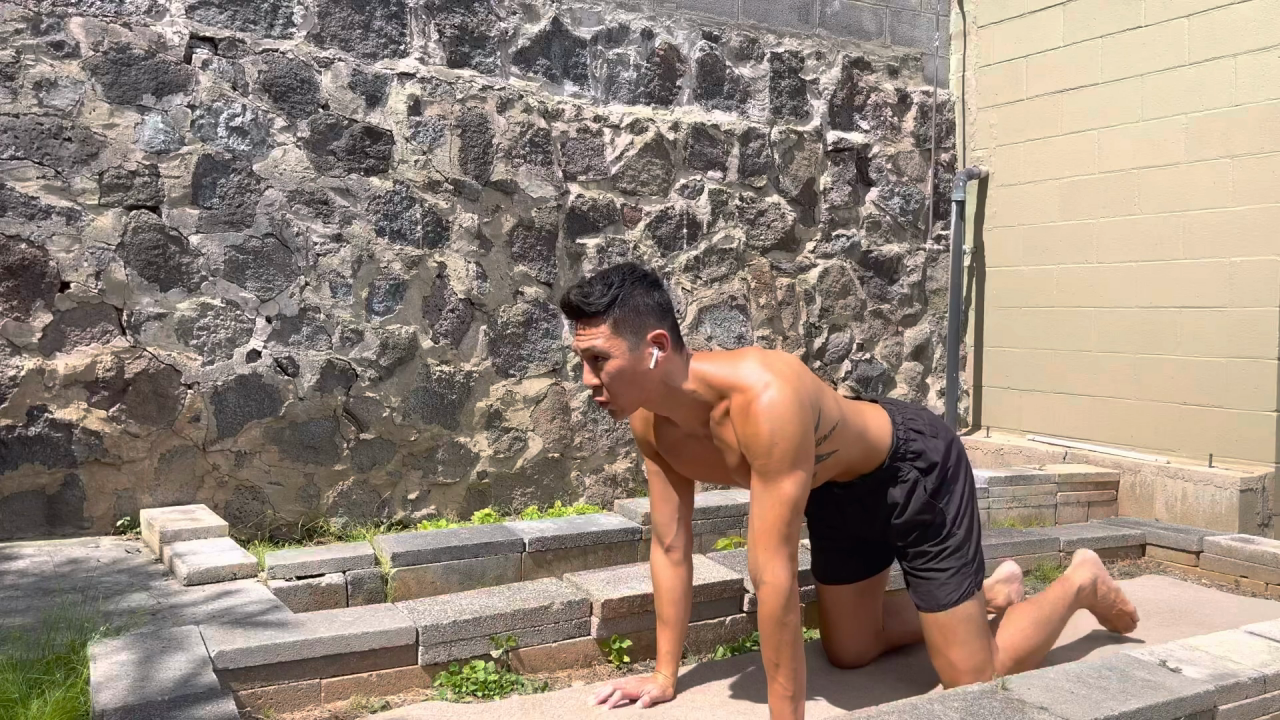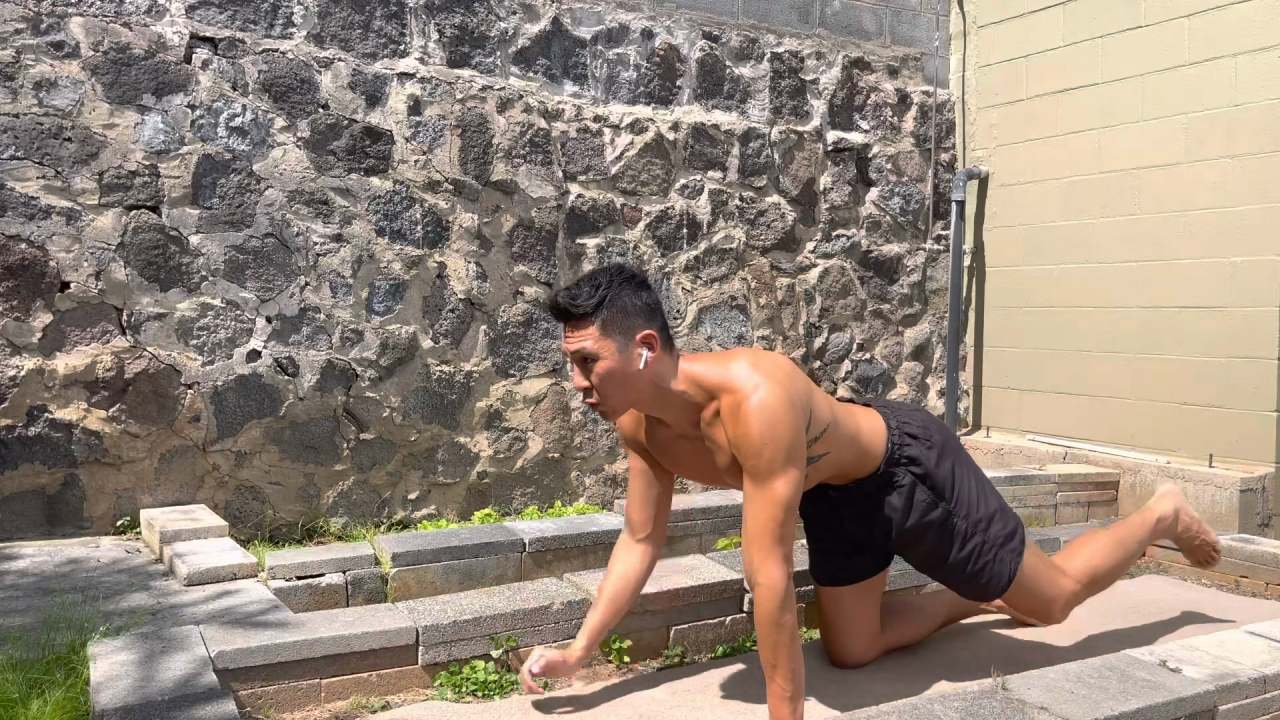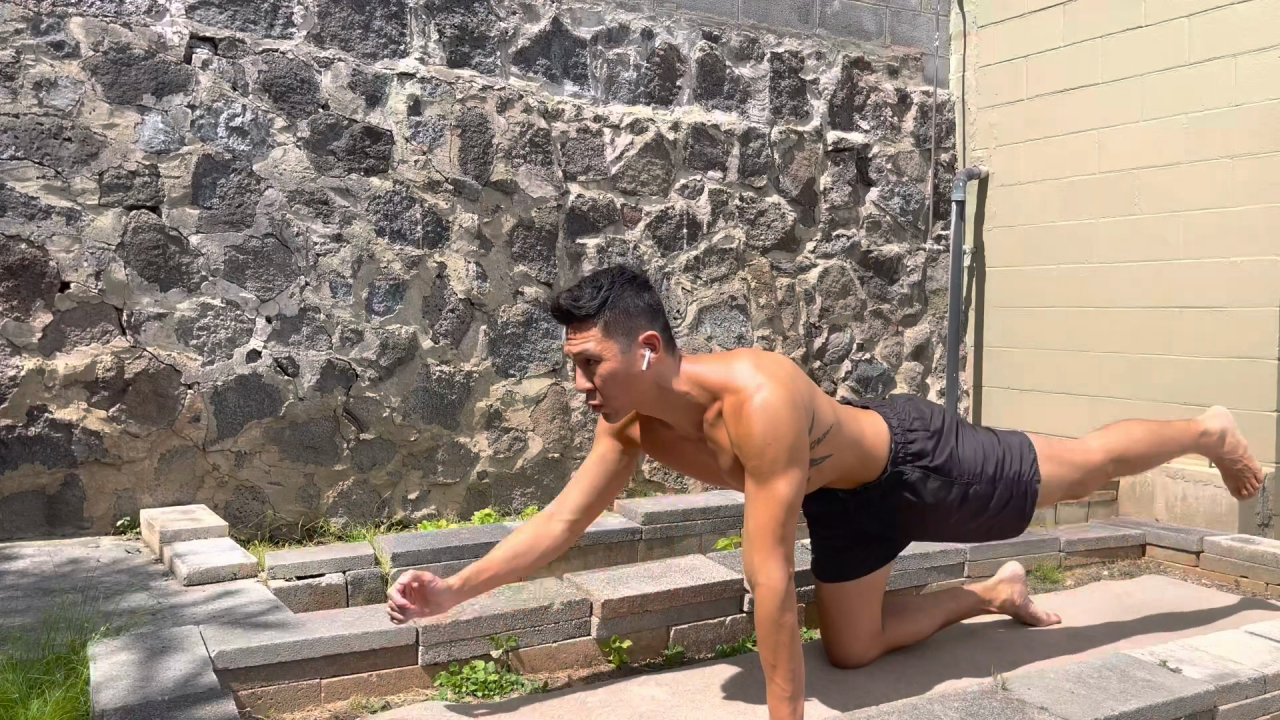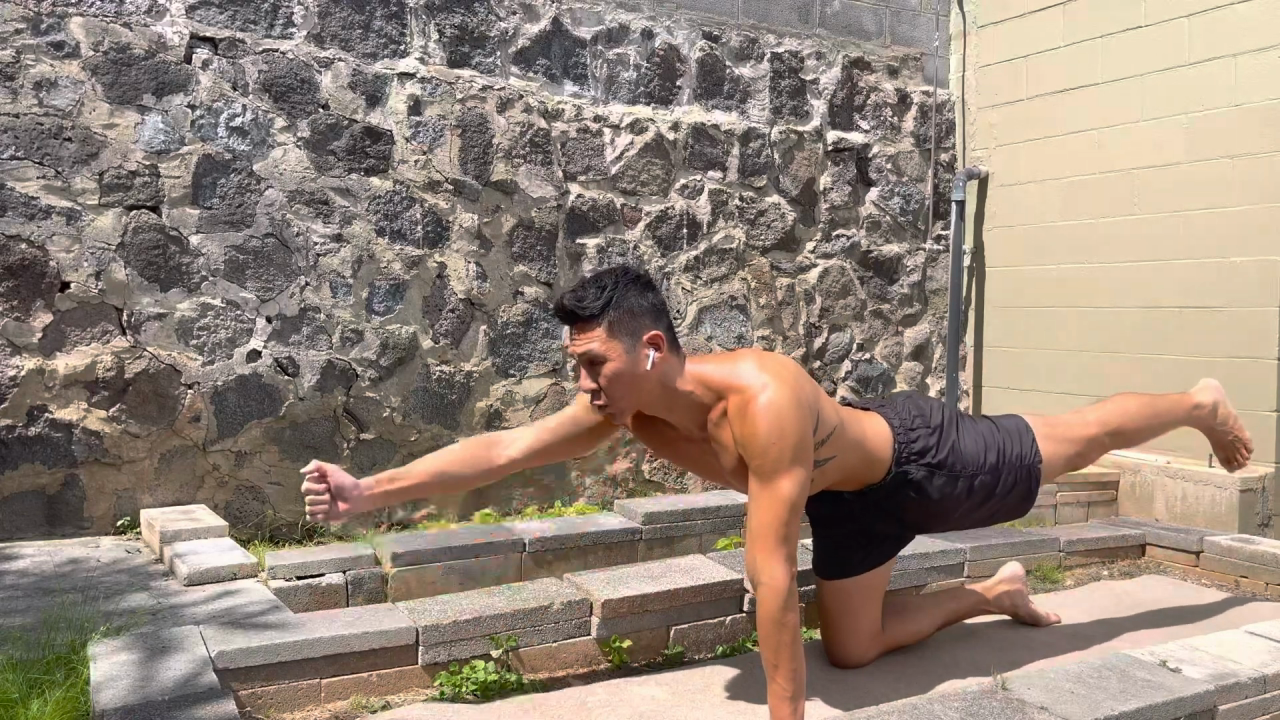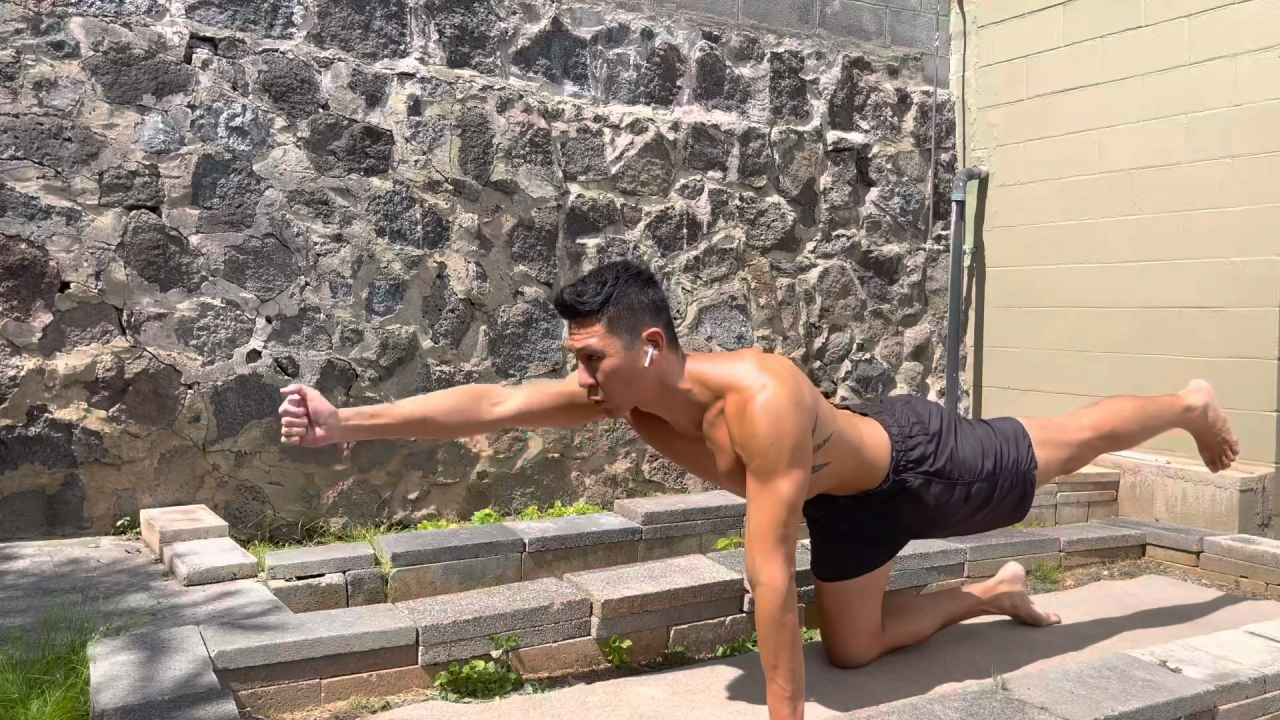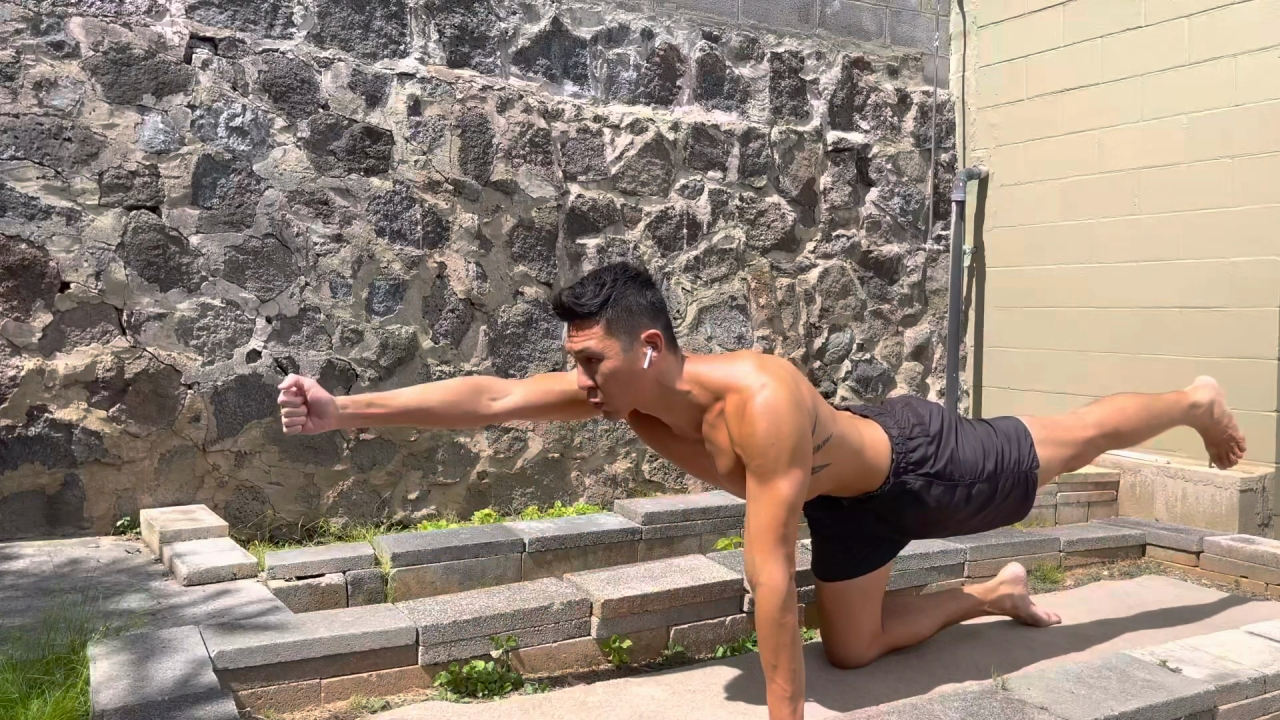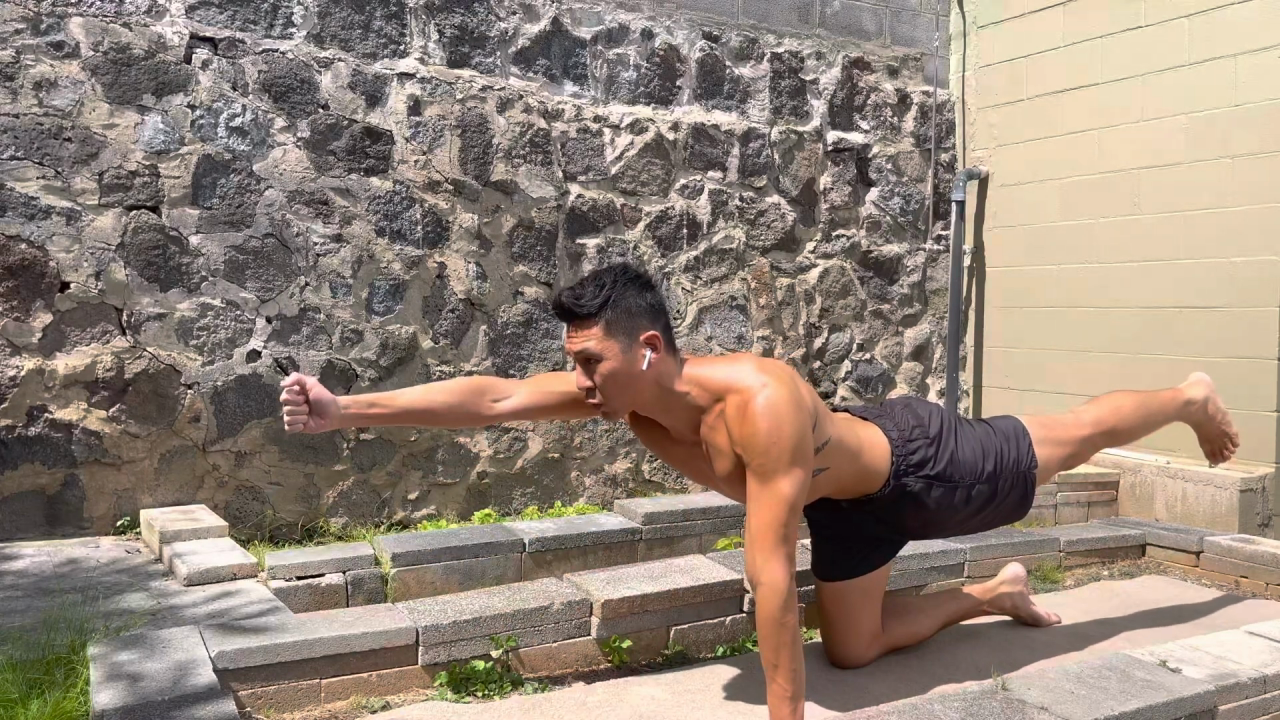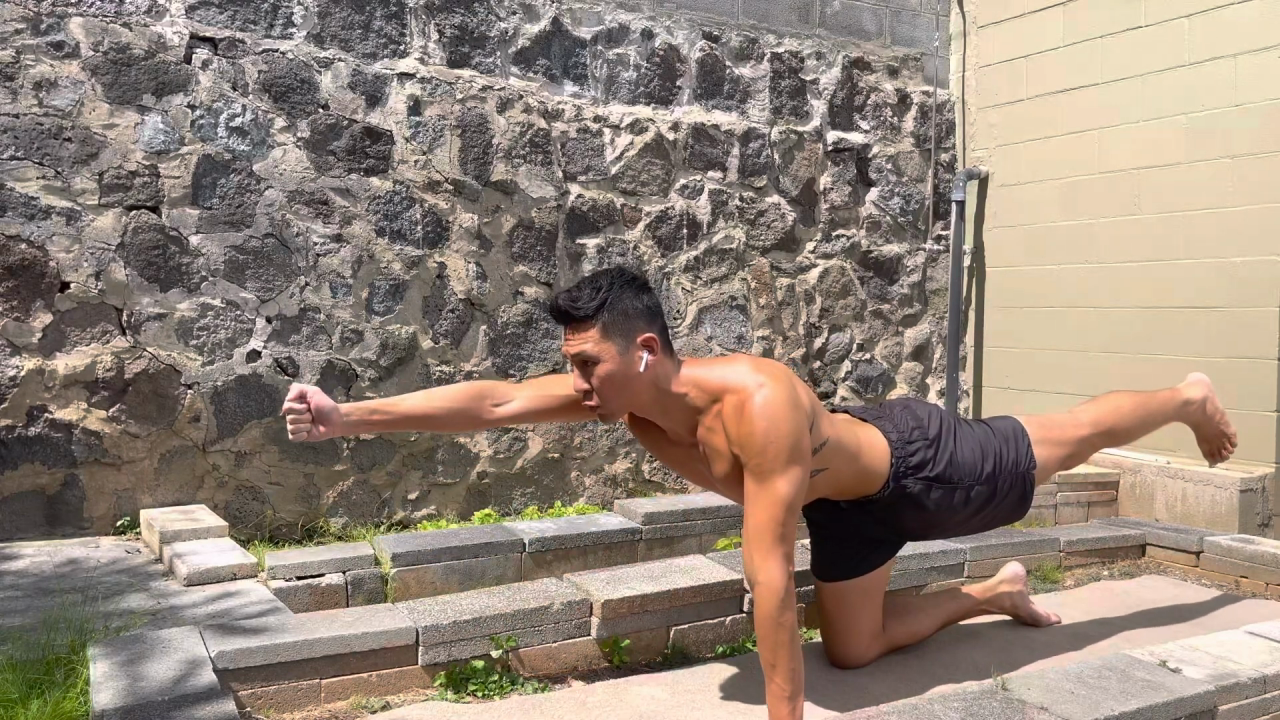
dt=0.4s
person 1, frame 1
left shoulder: (765, 400)
right shoulder: (649, 423)
left elbow: (773, 574)
right elbow: (670, 547)
left hip: (914, 463)
right hip: (840, 485)
right knee: (848, 652)
left ankle: (1079, 581)
right ankle: (990, 589)
person 1, frame 2
left shoulder: (756, 401)
right shoulder: (639, 424)
left elbow: (768, 575)
right elbow: (640, 539)
right wrist: (578, 650)
left hip: (909, 463)
right hip: (836, 489)
left knee: (1054, 597)
right knee: (852, 650)
left ankle: (1167, 512)
right ankle: (992, 593)
person 1, frame 3
left shoulder: (758, 402)
right shoulder: (634, 423)
left elbow: (768, 576)
right elbow: (561, 522)
right wrist: (453, 589)
left hip: (919, 461)
right hip: (846, 489)
left knee: (1081, 469)
right knee: (853, 648)
left ankle: (1207, 431)
right ankle: (994, 593)
person 1, frame 4
left shoulder: (762, 399)
right shoulder: (624, 403)
left elbow: (772, 573)
right elbow: (505, 448)
right wrist: (369, 490)
left hip: (920, 459)
right hip: (849, 489)
left knee: (1071, 441)
left ankle: (1197, 405)
right ankle: (994, 593)
person 1, frame 5
left shoulder: (761, 399)
right shoulder: (620, 390)
left elbow: (770, 572)
right elbow: (491, 403)
right wrist: (347, 422)
left hip: (915, 463)
right hip: (847, 489)
left knee: (1063, 446)
left ankle: (1188, 406)
right ankle: (996, 594)
person 1, frame 6
left shoulder: (759, 399)
right shoulder: (620, 390)
left elbow: (769, 570)
right elbow: (489, 395)
right wrist: (343, 407)
left hip: (916, 462)
right hip: (846, 488)
left knee: (1067, 442)
left ankle: (1193, 401)
right ankle: (997, 594)
person 1, frame 7
left shoulder: (760, 401)
right shoulder: (620, 391)
left elbow: (770, 572)
right elbow: (495, 397)
right wrist: (347, 410)
left hip: (914, 464)
right hip: (847, 490)
left knee: (1063, 441)
left ankle: (1188, 399)
right ankle: (996, 594)
person 1, frame 8
left shoulder: (757, 402)
right shoulder: (619, 393)
left elbow: (768, 571)
right elbow: (491, 401)
right wrist: (347, 415)
left hip: (915, 465)
right hip: (845, 490)
left knee: (1064, 441)
left ankle: (1187, 398)
right ankle: (997, 591)
